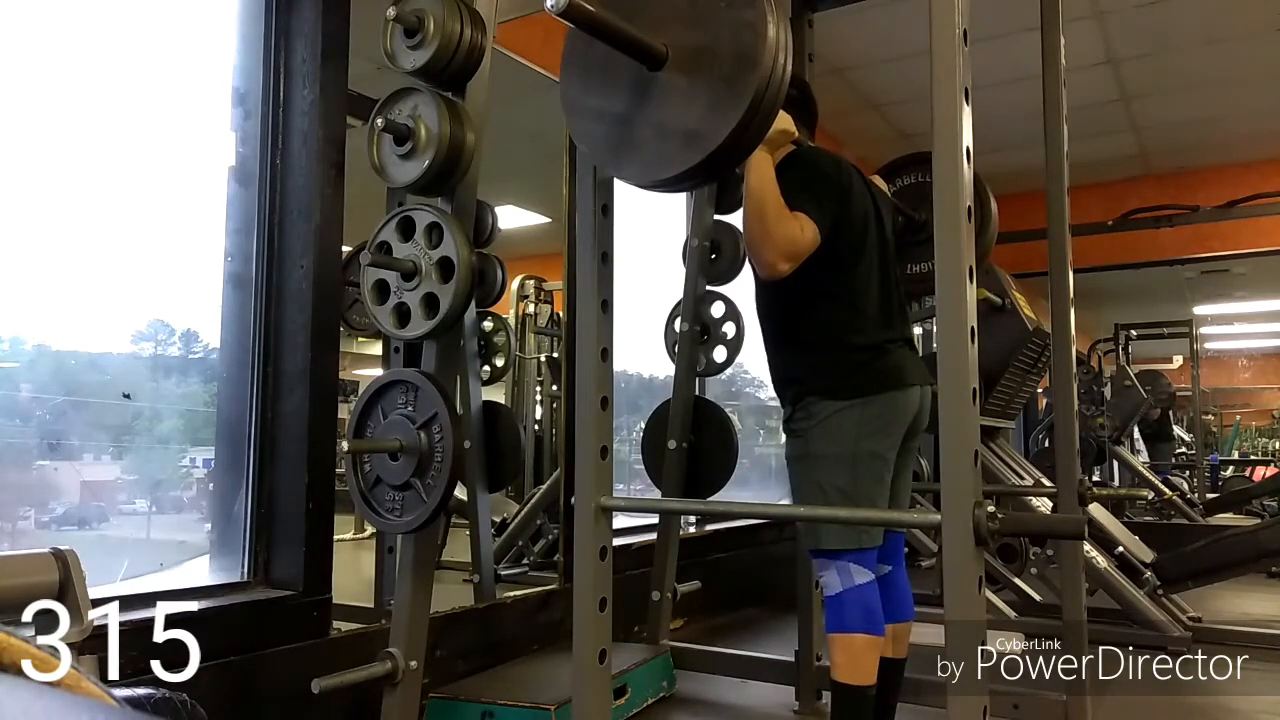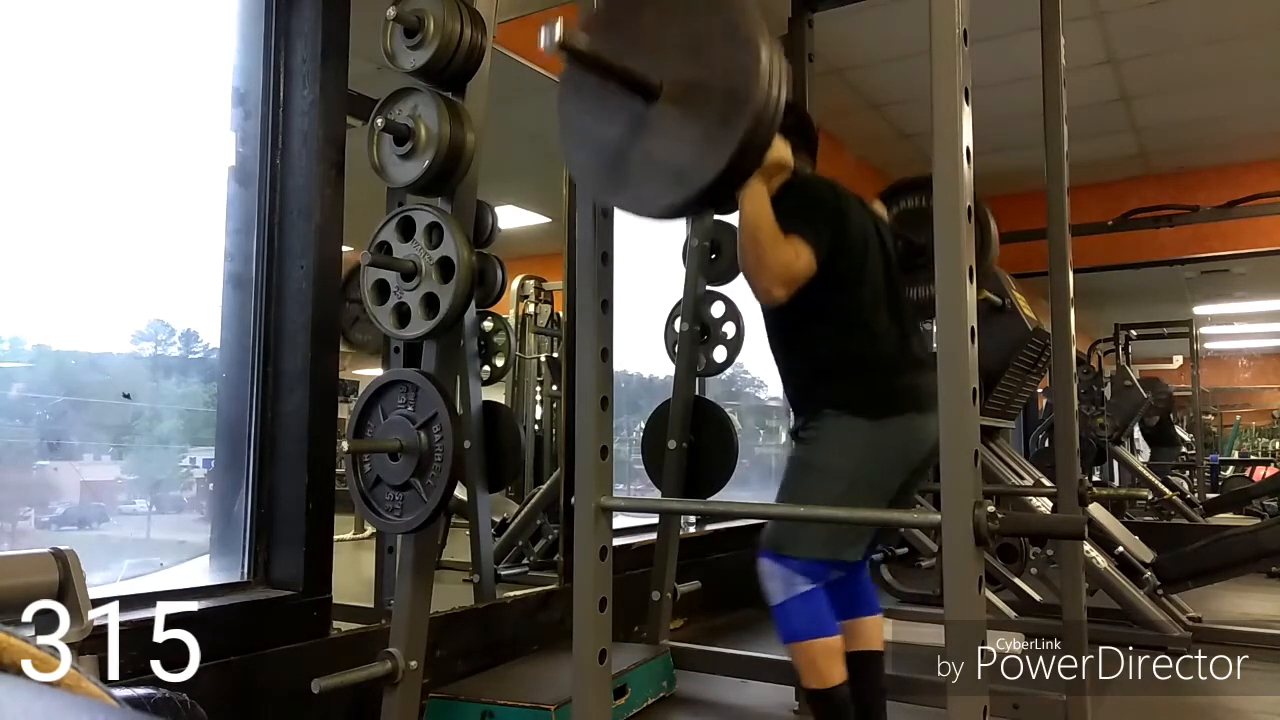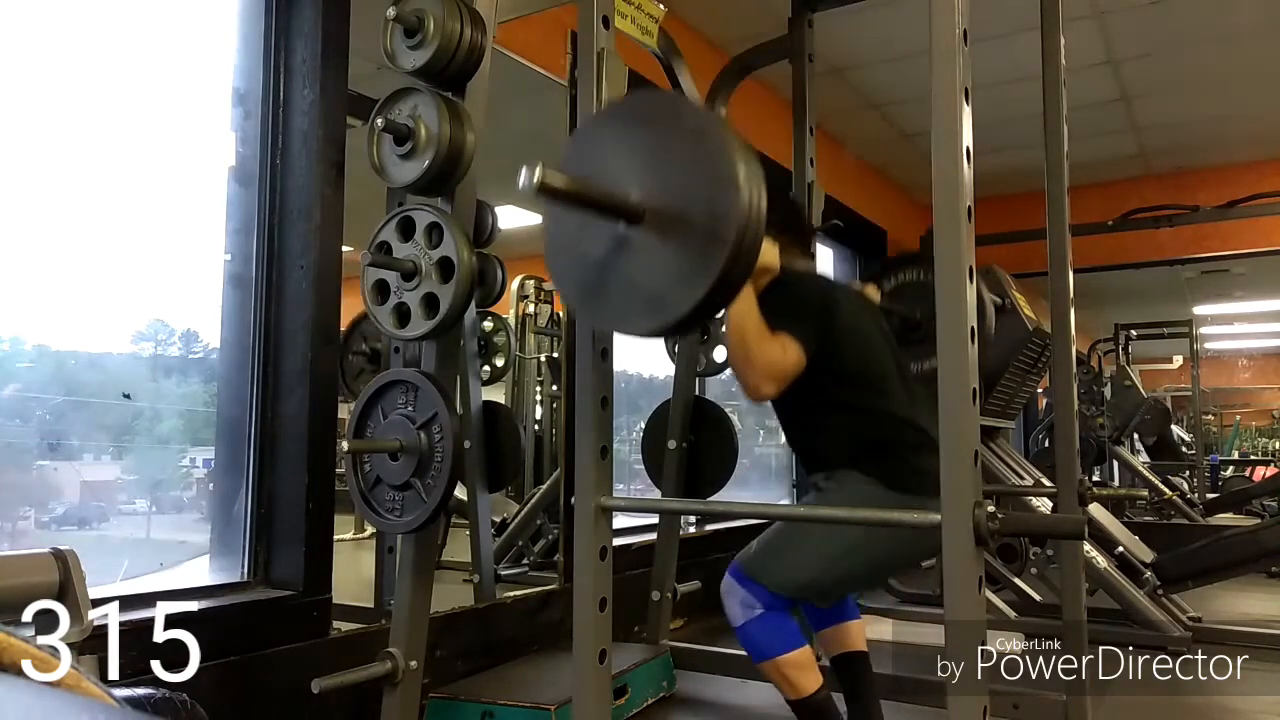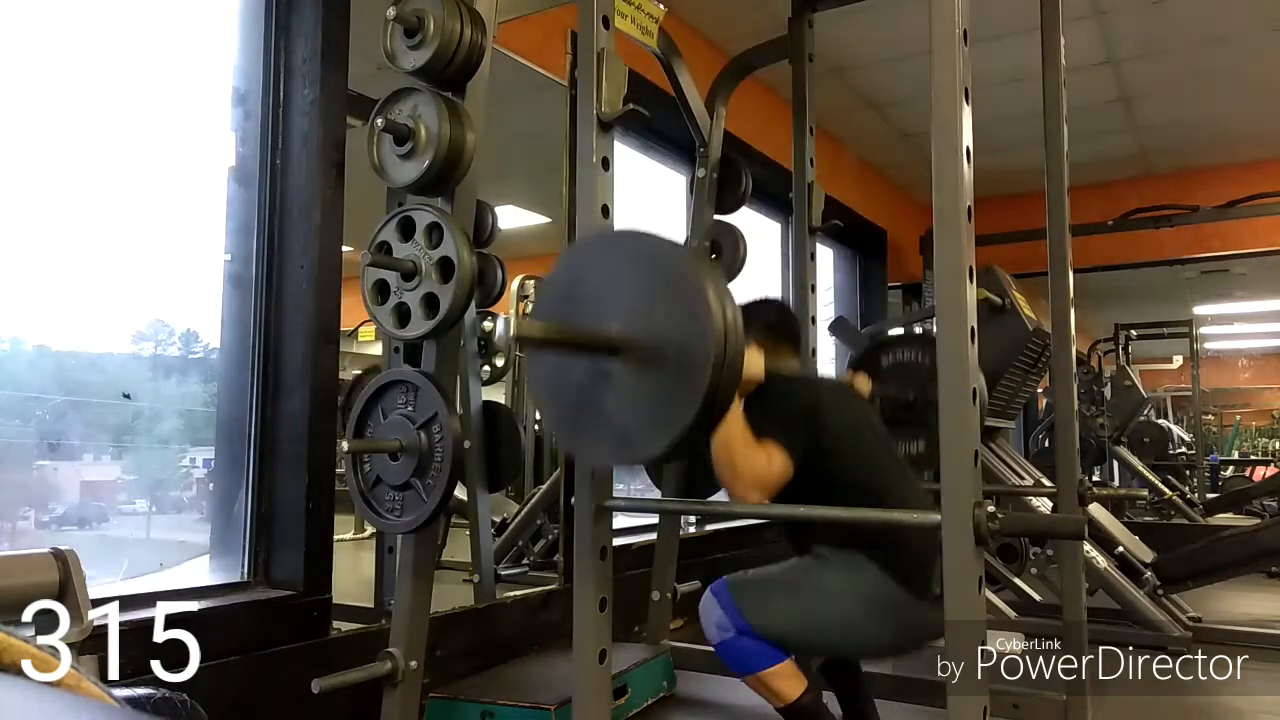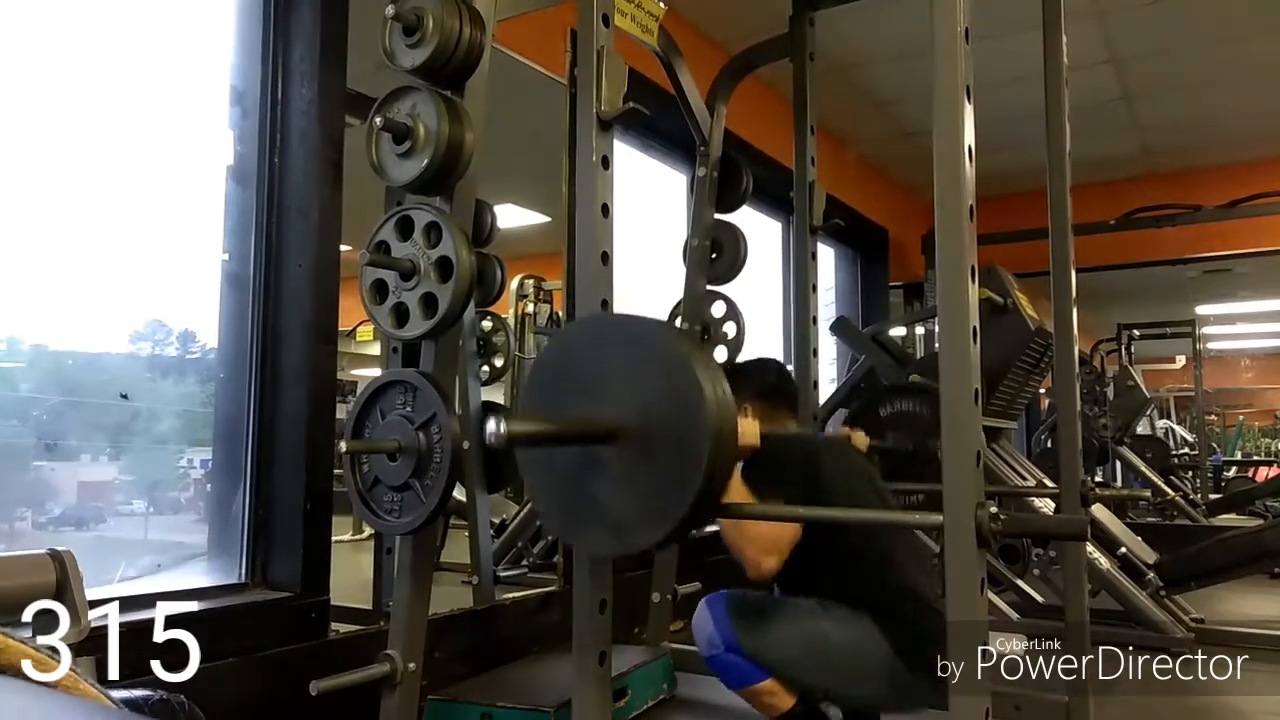
dt=0.5s
person 1, frame 1
left shoulder: (805, 170)
right shoulder: (851, 179)
left elbow: (775, 255)
left wrist: (756, 150)
left hip: (846, 393)
right hip: (894, 384)
left knee: (844, 564)
right knee: (880, 560)
person 1, frame 2
left shoulder: (801, 195)
right shoulder: (845, 203)
left elbow: (774, 280)
left wrist: (752, 178)
left hip: (865, 413)
right hip: (910, 407)
left knee: (789, 568)
right knee: (838, 562)
person 1, frame 3
left shoulder: (791, 292)
right shoulder: (838, 295)
left elbow: (763, 377)
left hip: (886, 486)
right hip: (923, 483)
left knee: (750, 590)
right knee: (813, 577)
person 1, frame 4
left shoulder: (776, 394)
right shoulder: (834, 392)
left elbow: (750, 487)
left hip: (900, 587)
right hip: (928, 574)
left knee: (724, 609)
right knee: (794, 587)
person 1, frame 5
left shoulder: (775, 456)
right shoulder: (833, 451)
left elbow: (762, 556)
left hip: (901, 652)
right hip: (925, 637)
left knee: (717, 622)
right knee: (791, 602)
